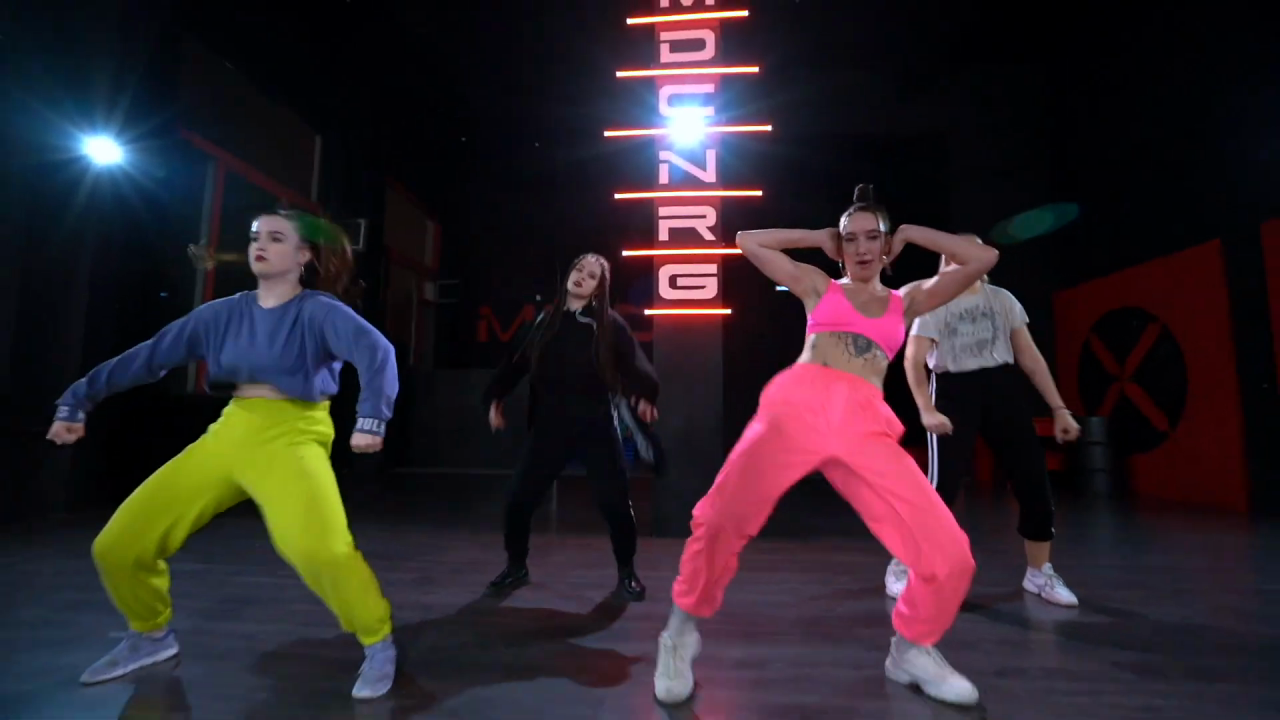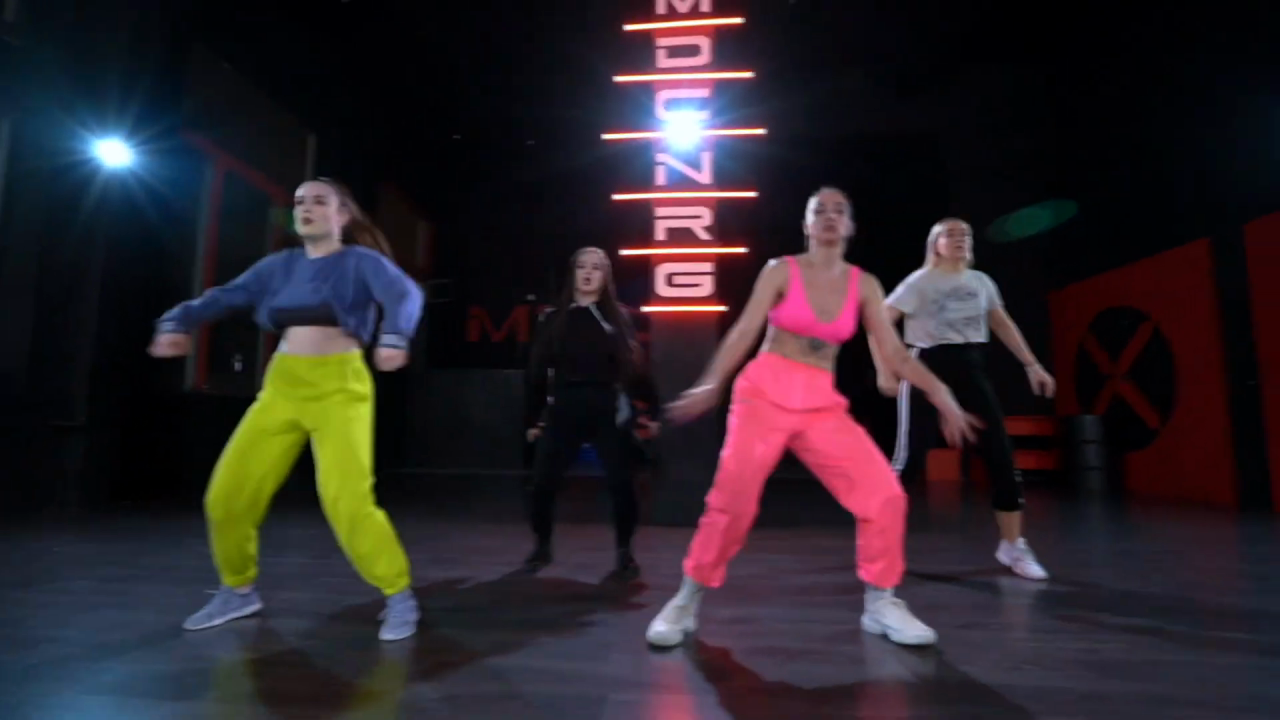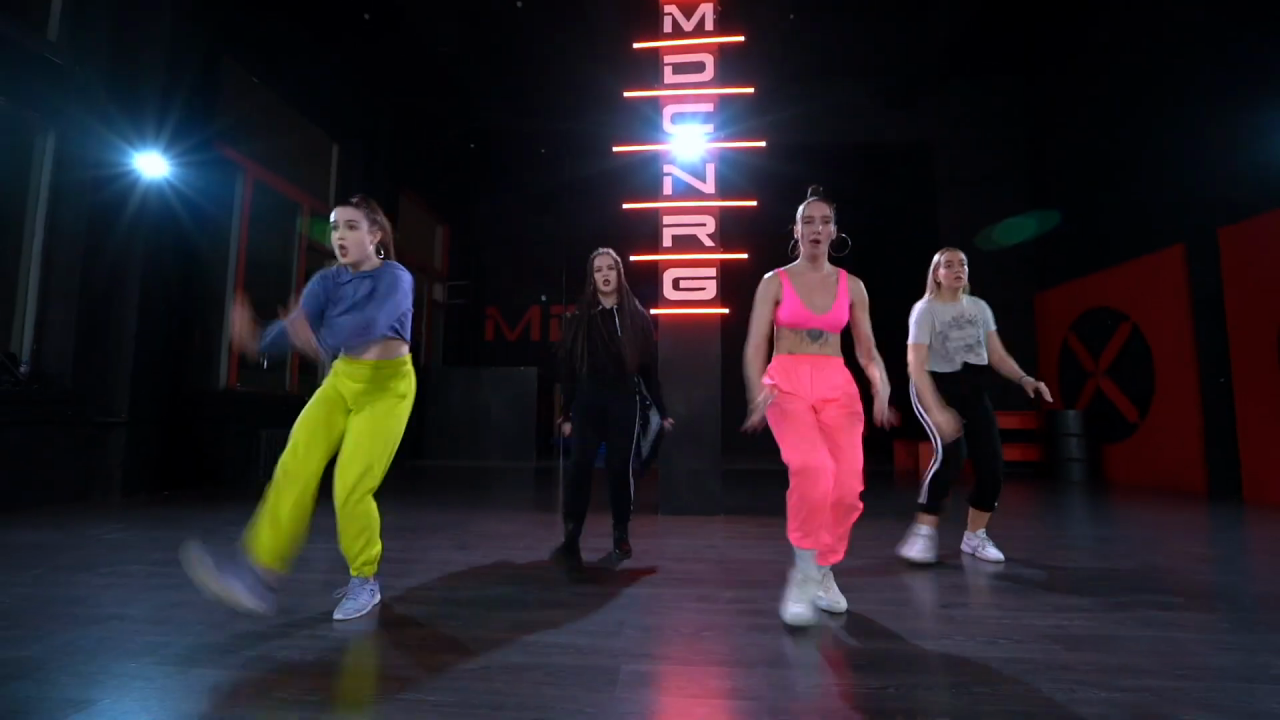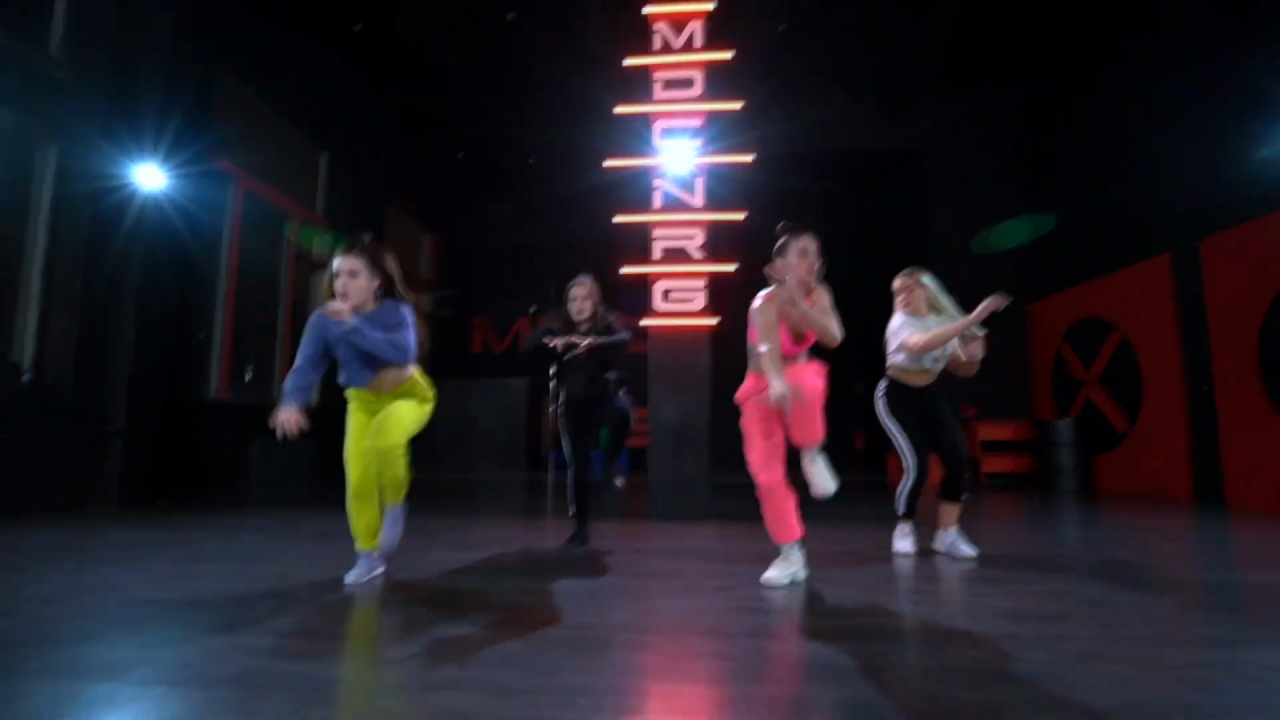
dt=0.4s
person 1, frame 1
left shoulder: (907, 301)
right shoulder: (819, 286)
left elbow: (982, 258)
right elbow: (748, 240)
left wrist: (910, 233)
right wrist: (820, 238)
left hip: (865, 427)
right hip: (798, 405)
left knee: (950, 558)
right knee: (721, 518)
left ankle: (913, 650)
right ankle: (682, 633)
person 1, frame 2
left shoulder: (864, 285)
right shoulder: (779, 271)
left elbow: (894, 353)
right elbow: (743, 331)
left wrist: (942, 395)
right wrist: (710, 384)
left hip: (821, 405)
right hip: (764, 394)
left knee: (884, 498)
right knee: (732, 504)
left ankle: (881, 604)
right ankle: (690, 599)
person 1, frame 3
left shoulder: (852, 285)
right shoulder: (774, 281)
left elbow: (868, 348)
right elbow: (755, 343)
left wrist: (882, 388)
right wrist: (759, 392)
left hip: (837, 387)
right hip: (786, 384)
left knee: (843, 492)
right knee: (812, 473)
left ankle: (820, 572)
right ankle: (802, 571)
person 1, frame 4
right shoulder: (764, 303)
left elbow: (834, 338)
right elbow: (761, 350)
right wrist: (779, 385)
left hip: (802, 382)
right hip: (764, 391)
left knee: (809, 380)
right knee: (768, 477)
left ankle: (812, 454)
person 2, frame 1
left shoulder: (320, 310)
right shoulder: (222, 313)
left elbow: (377, 353)
right elbow: (151, 355)
left wrist: (371, 418)
right wrist: (76, 400)
left hip: (290, 440)
right hip: (229, 435)
left knee: (321, 549)
right knee: (118, 545)
left ankle: (378, 644)
right ankle: (152, 635)
person 2, frame 2
left shoulder: (363, 261)
right shoulder: (278, 266)
left elbow: (404, 295)
right elbow: (223, 299)
left wrist: (395, 339)
right wrist: (175, 323)
left hip: (339, 388)
right hip: (283, 386)
left knee: (348, 503)
right knee: (226, 497)
left ankle: (399, 597)
right ankle: (239, 590)
person 2, frame 3
left shoulder: (396, 278)
right shoulder: (327, 281)
left elbow: (373, 323)
right elbow: (285, 336)
left wrist: (320, 337)
right wrist: (253, 339)
left hip: (389, 385)
right hip: (344, 382)
left knee: (352, 489)
right knee: (296, 469)
left ankle: (365, 582)
right ankle: (258, 576)
person 2, frame 4
left shoulder: (397, 313)
right shoulder: (323, 321)
left elbow: (402, 353)
right elbow: (306, 368)
left wrist: (350, 324)
right wrist: (290, 403)
left hip: (407, 395)
right hip: (363, 403)
left knee: (385, 440)
right knee: (360, 483)
left ankle: (394, 502)
right ankle: (369, 556)
person 3, frame 1
left shoulder: (1002, 300)
right shoulder: (933, 303)
left elbow: (1029, 356)
right elbow: (914, 360)
left wrist: (1060, 409)
right wrist: (927, 410)
left hip: (1003, 390)
right hip: (953, 393)
left knee: (1035, 485)
right knee: (943, 487)
left ankle: (1040, 573)
right ankle: (901, 567)
person 3, frame 2
left shoulder: (982, 283)
right shoulder: (920, 282)
left elbow: (1003, 325)
left wrist: (1032, 365)
right wrist: (884, 371)
left hip: (969, 369)
right hip: (927, 369)
left knee: (1001, 458)
right knee: (909, 461)
left ankle: (1013, 547)
person 3, frame 3
left shoulder: (980, 308)
right shoulder: (925, 310)
left elbow: (996, 355)
right elbow: (916, 362)
left wrist: (1025, 379)
right wrist: (936, 409)
left hip: (971, 388)
right hip: (933, 387)
left knee: (991, 467)
right knee: (951, 455)
left ankle: (975, 535)
right ankle: (923, 529)
person 3, frame 4
left shoulder: (949, 323)
right shoulder: (901, 323)
left elbow: (962, 369)
right elbow: (921, 345)
left wrist: (973, 356)
right wrist: (972, 319)
left hip: (929, 395)
right hip: (895, 397)
left knee: (958, 461)
right knee: (916, 464)
left ankle: (948, 533)
right ankle: (904, 529)
person 4, frame 1
left shoulder: (609, 324)
right shoulder: (547, 322)
left elbow: (633, 365)
right elbow: (519, 364)
left wrist: (646, 395)
right wrist: (494, 396)
left hip: (597, 424)
right hip: (551, 422)
left knee: (616, 503)
right knee: (519, 501)
left ankle: (626, 572)
right ankle: (516, 566)
person 4, frame 2
left shoulder: (616, 318)
right shoulder: (553, 319)
left elbow: (630, 367)
right elbow: (537, 372)
right wrist: (534, 418)
left hip: (606, 408)
right hip: (565, 406)
left knee: (621, 482)
right knee: (543, 480)
left ankle: (624, 551)
right ankle: (542, 546)
person 4, frame 3
left shoulder: (636, 316)
right shoulder: (579, 318)
left elbow: (649, 365)
right elbow: (567, 367)
left wrist: (661, 410)
right wrist: (567, 413)
left hip: (624, 400)
right hip: (588, 400)
left knee: (619, 469)
right knee: (580, 466)
left ankle: (621, 535)
right ankle: (571, 539)
person 4, frame 4
left shoulder: (608, 327)
right shoulder: (557, 330)
left elbow: (621, 341)
right elbow: (535, 339)
left wrist: (592, 343)
right wrist: (554, 342)
left hip: (603, 398)
right hip: (574, 405)
left knee: (620, 415)
right knee: (579, 465)
left ankle: (613, 461)
right ankle: (581, 525)
